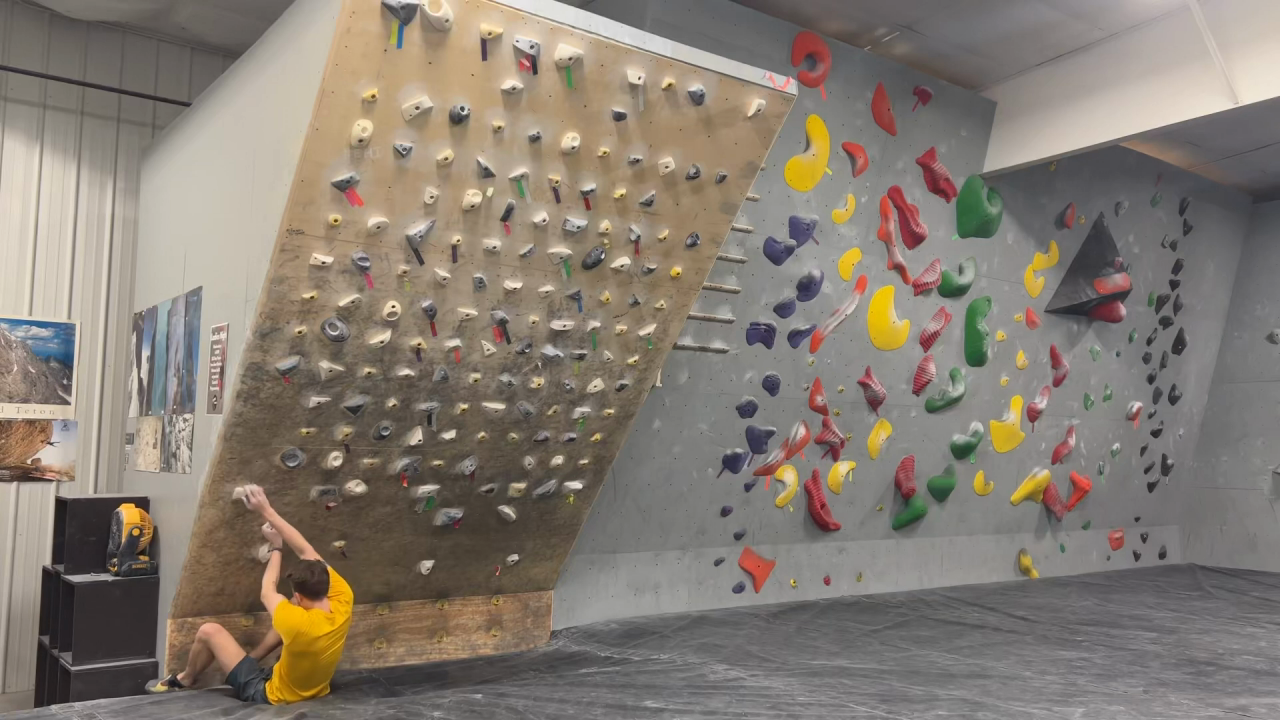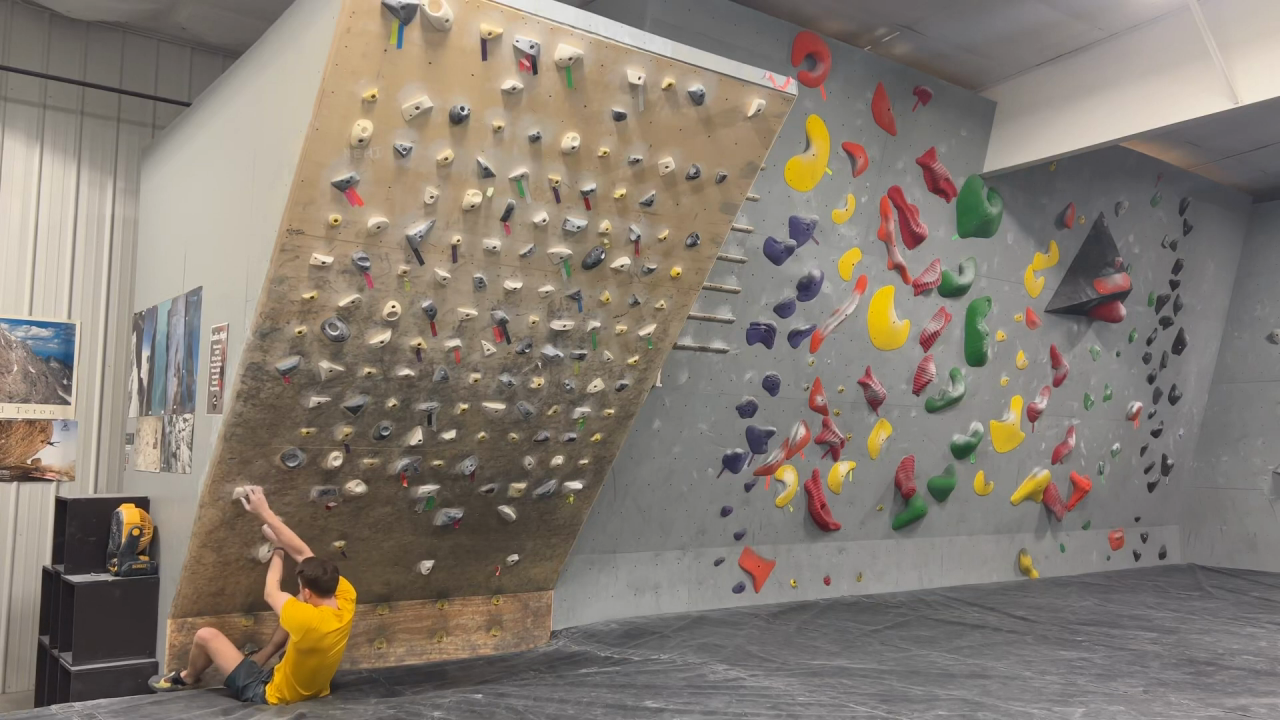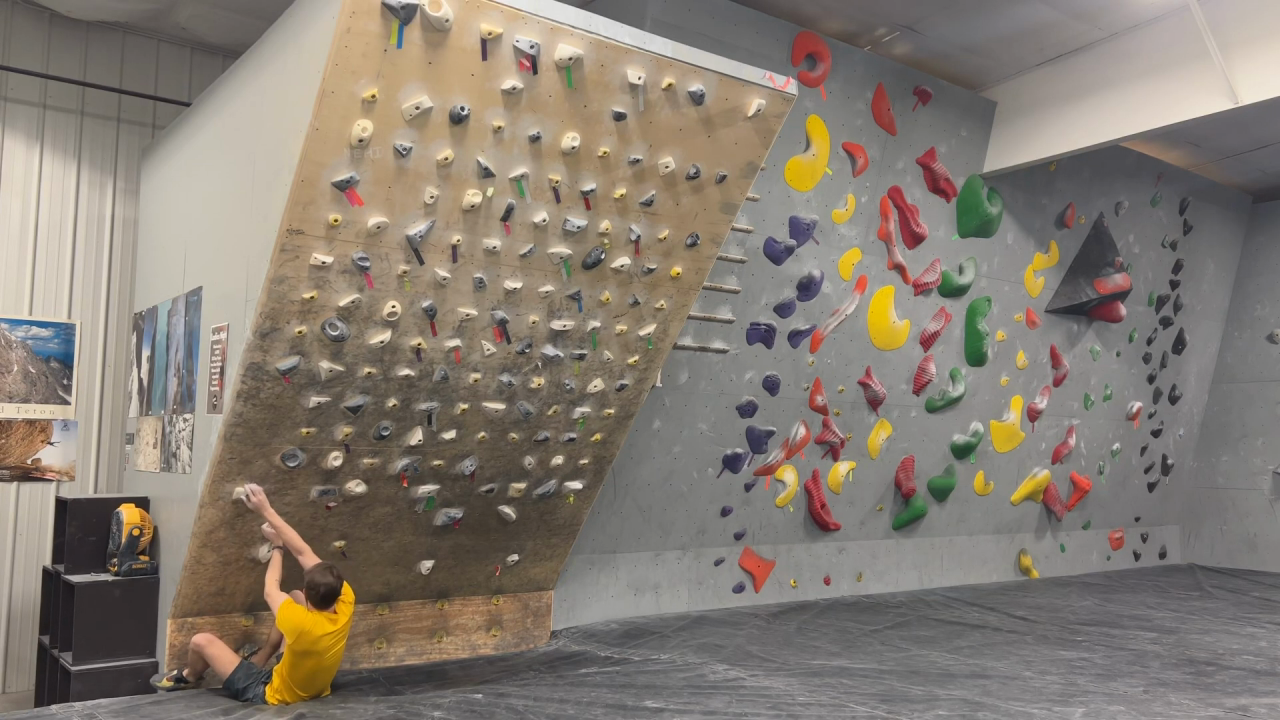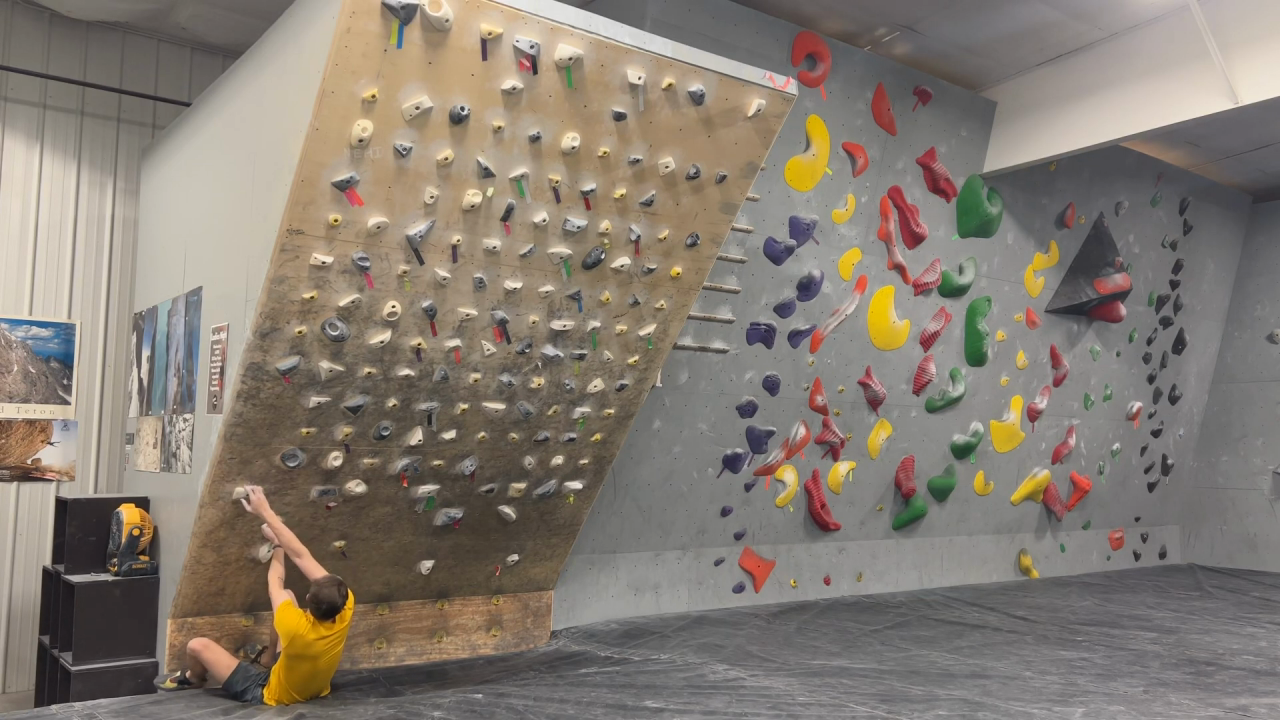
dt=0.5s
person 1, frame 1
left shoulder: (300, 623)
right shoulder: (344, 600)
left elbow: (267, 593)
right elbow: (308, 552)
left wrist: (276, 547)
right wrist: (268, 512)
left hip: (272, 695)
right hip: (313, 688)
left knee: (209, 631)
left ankle: (185, 680)
right ankle: (252, 657)
person 1, frame 2
left shoulder: (309, 620)
right shoulder: (347, 598)
left elbow: (271, 593)
right elbow: (303, 553)
left wrist: (278, 547)
right wrist: (265, 512)
left hip: (270, 695)
right hip: (311, 688)
left knee: (205, 635)
left ankle: (187, 678)
right ankle: (259, 659)
person 1, frame 3
left shoulder: (302, 623)
right shoulder: (345, 601)
left elbow: (270, 591)
right elbow: (304, 553)
left wrist: (277, 545)
right wrist: (267, 511)
left hip: (272, 695)
right hip: (312, 688)
left knee: (201, 641)
right knee: (294, 595)
left ankle: (189, 677)
right ankle: (262, 658)
person 1, frame 4
left shoulder: (297, 627)
right shoulder: (345, 608)
left elbow: (275, 585)
right elbow: (301, 556)
left wrist: (277, 544)
right wrist: (266, 512)
left hip: (270, 695)
right hip: (310, 688)
left knee: (197, 646)
right knee: (288, 595)
left ankle: (192, 679)
right ankle: (268, 658)
